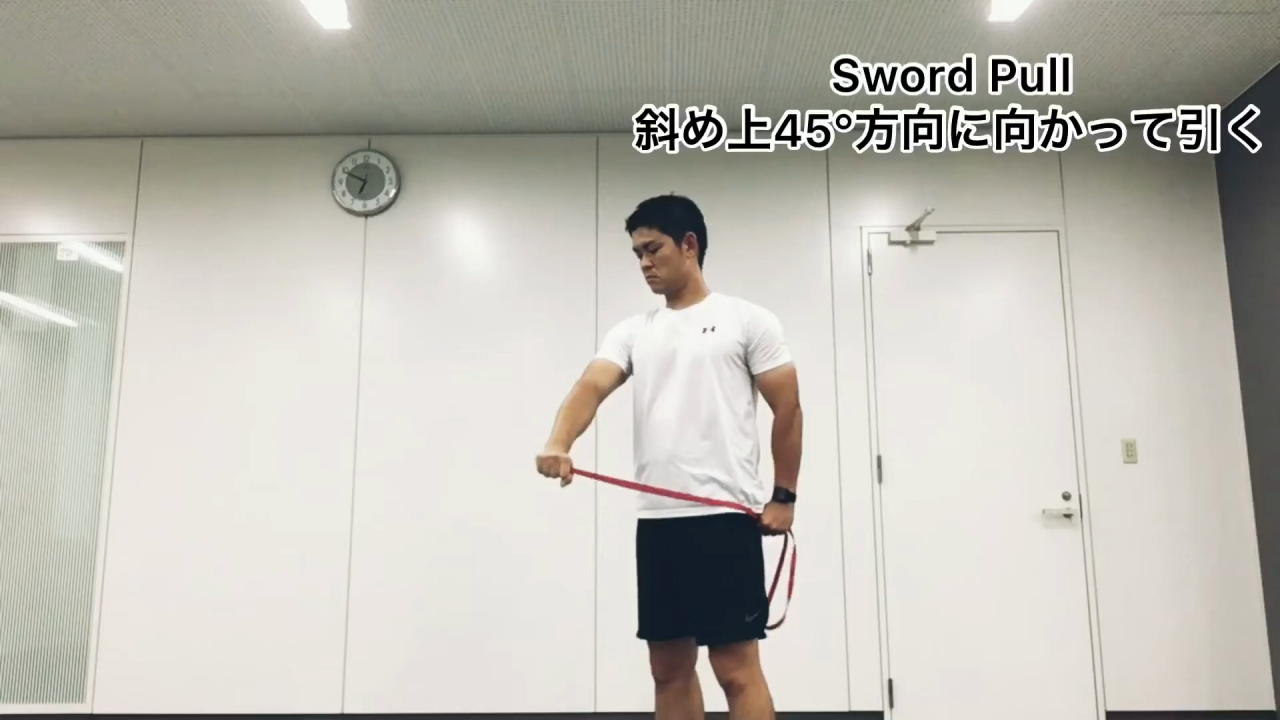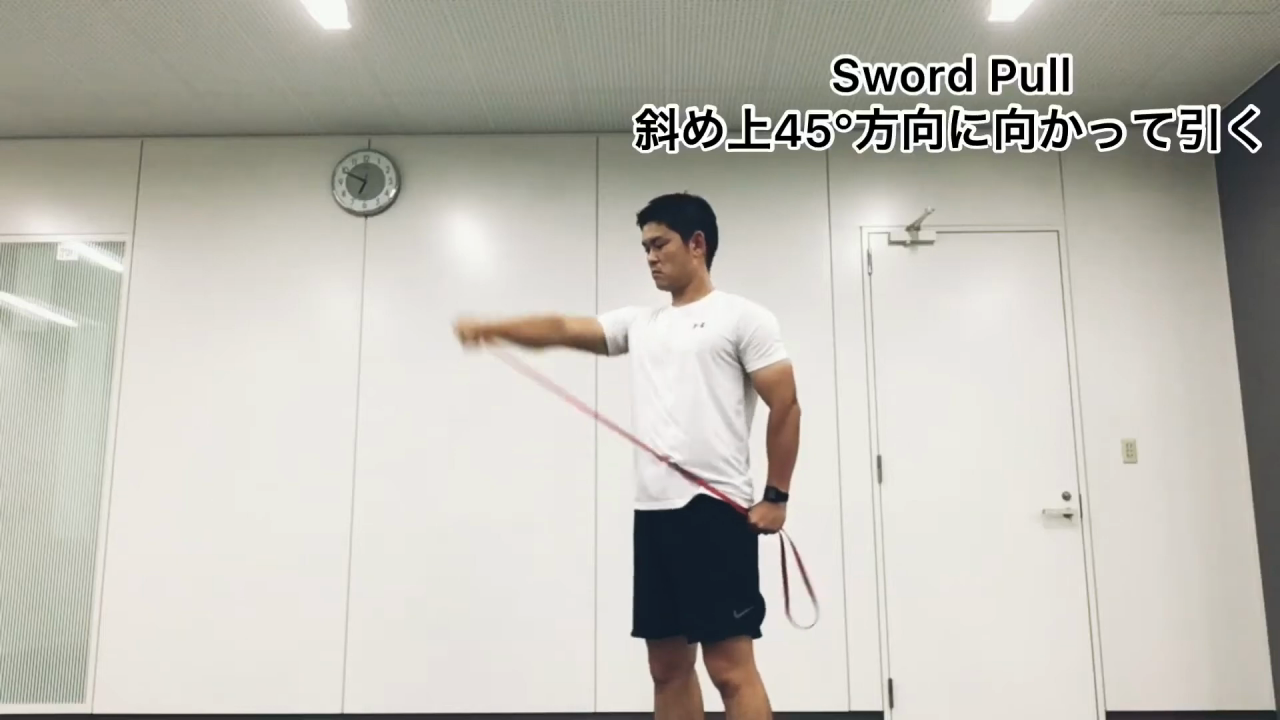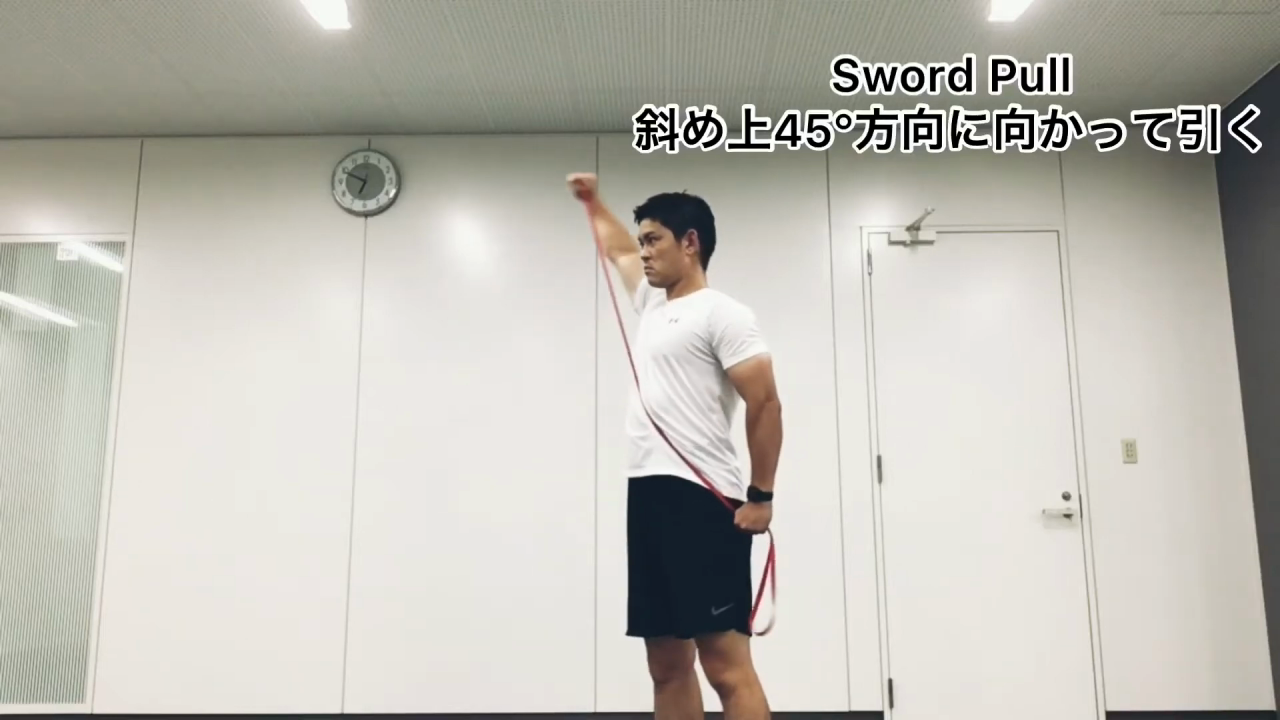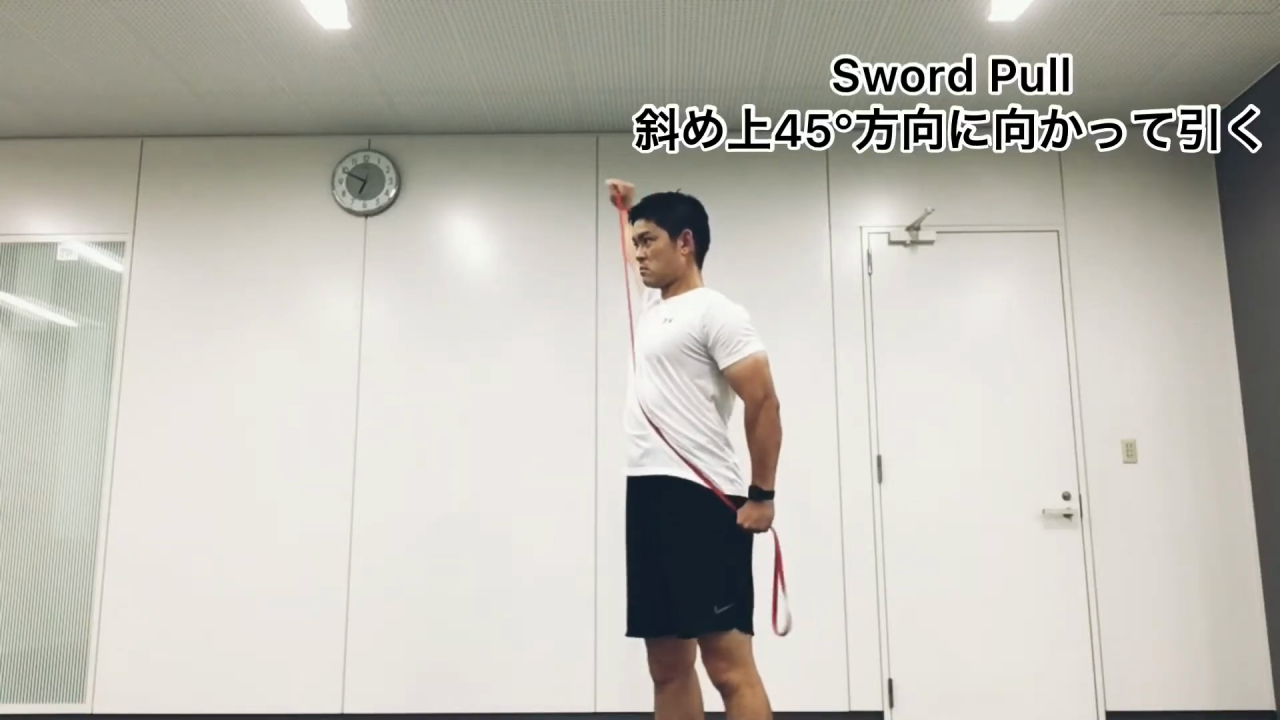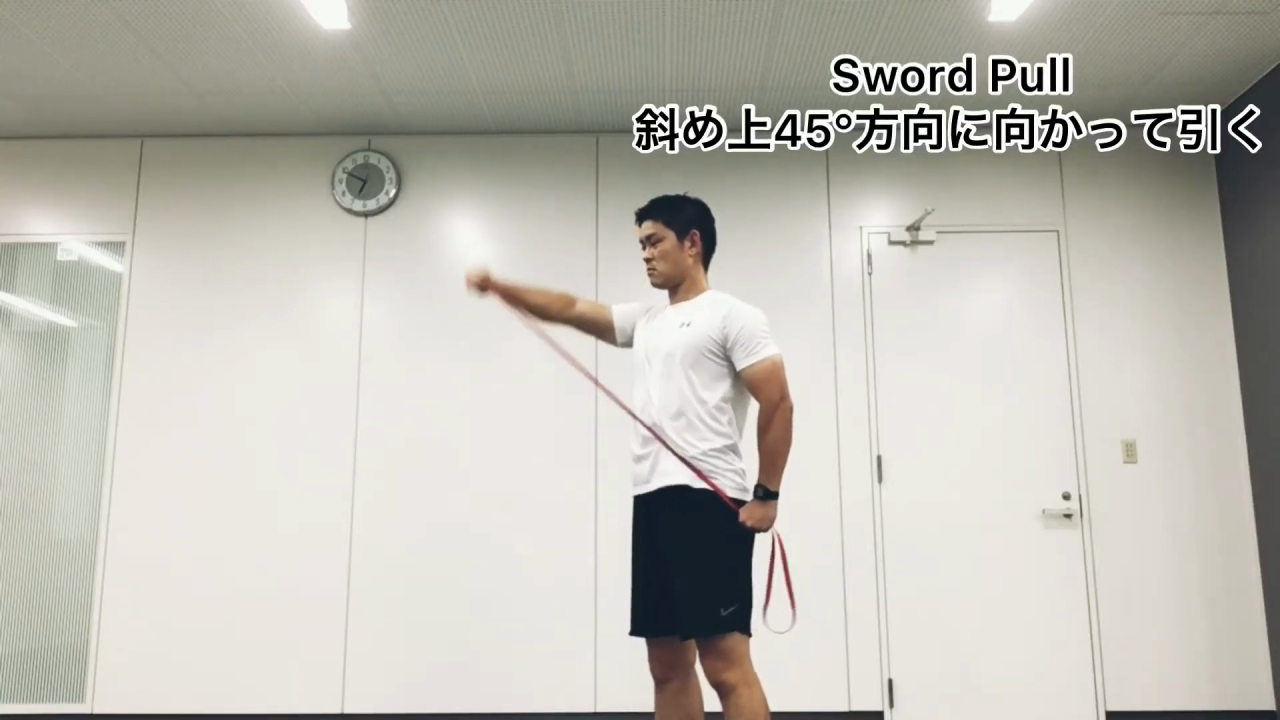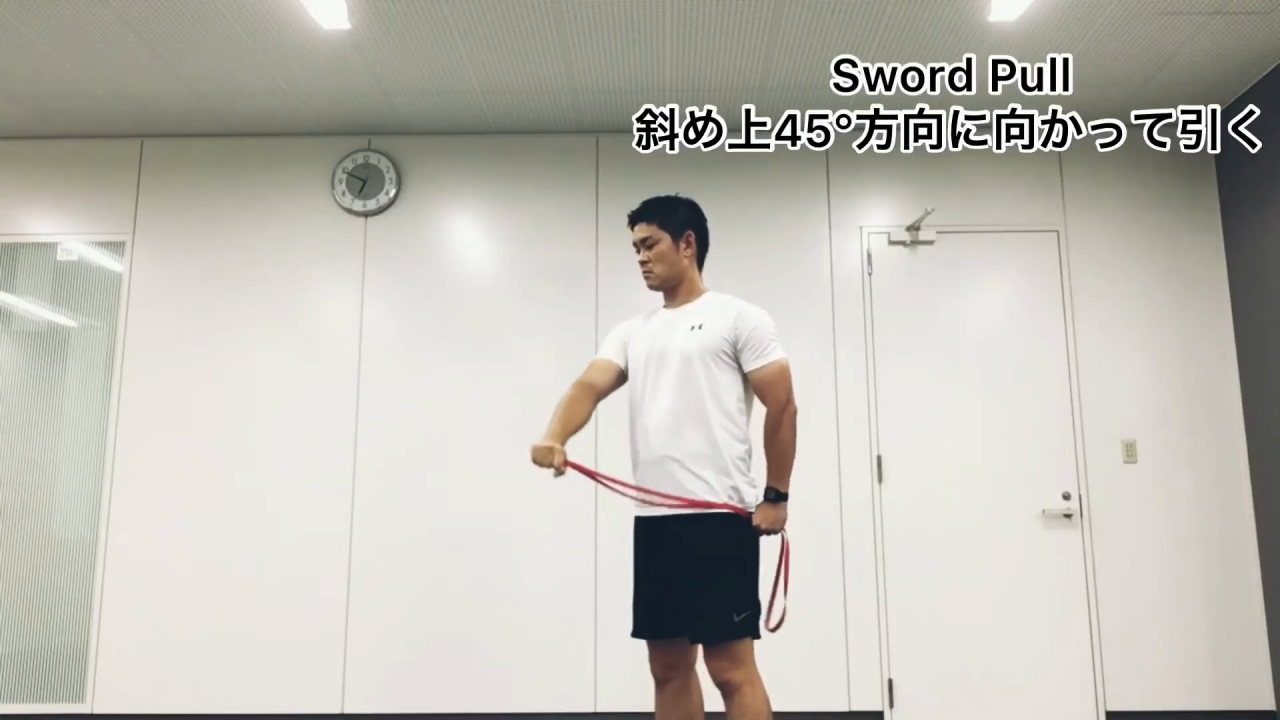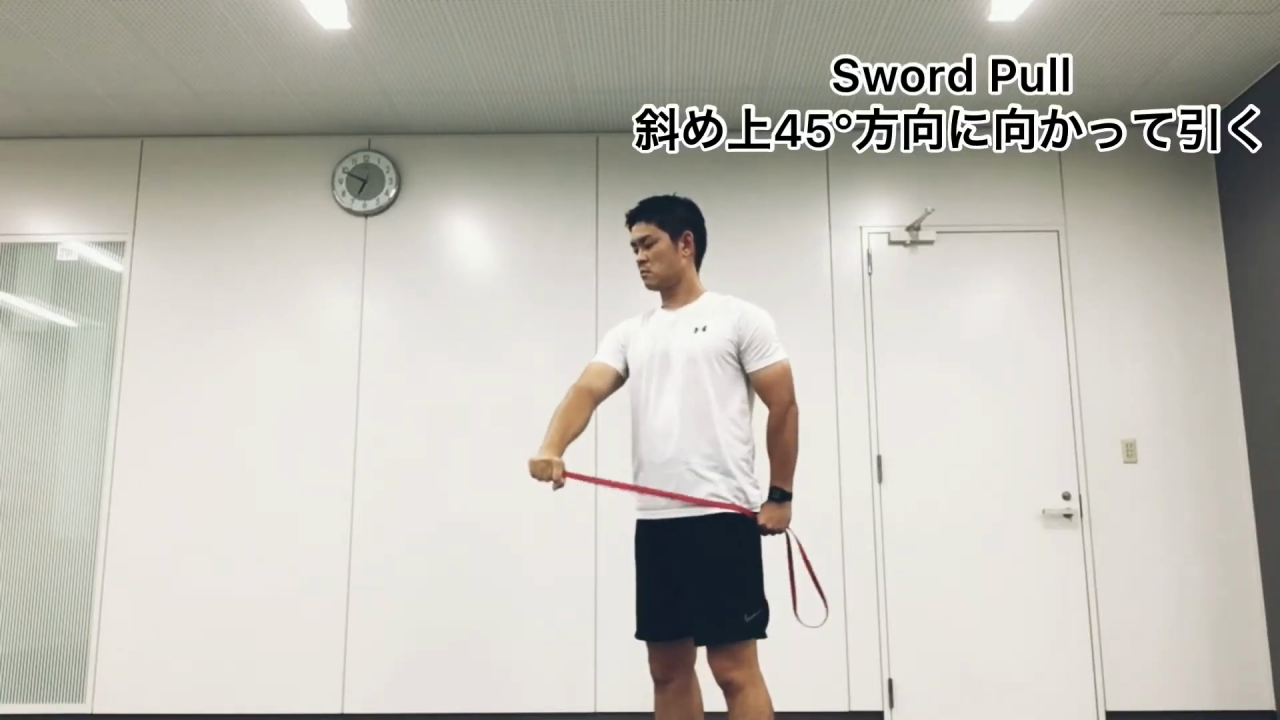
dt=0.5s
person 1, frame 1
left shoulder: (747, 320)
right shoulder: (633, 332)
left elbow: (788, 409)
right elbow: (590, 388)
left wrist: (784, 496)
right wrist: (559, 444)
left hip: (724, 517)
right hip: (656, 520)
left knee: (736, 667)
right knee: (669, 668)
person 1, frame 2
left shoulder: (743, 318)
right shoulder: (640, 324)
left elbow: (786, 406)
right elbow: (560, 329)
left wrist: (776, 496)
right wrist: (493, 326)
left hip: (715, 509)
right hip: (654, 509)
left knee: (731, 667)
right knee: (668, 665)
person 1, frame 3
left shoulder: (722, 314)
right shoulder: (653, 304)
left elbow: (765, 404)
right elbow: (617, 251)
left wrist: (760, 497)
right wrist: (592, 201)
left hip: (700, 501)
right hip: (647, 496)
left knee: (726, 664)
right knee: (668, 665)
person 1, frame 4
left shoulder: (714, 312)
right shoulder: (655, 304)
left elbow: (763, 403)
right elbow: (632, 257)
left wrist: (761, 495)
right wrist: (625, 207)
left hip: (700, 500)
right hip: (646, 496)
left knee: (728, 663)
right knee: (668, 664)
person 1, frame 5
left shoulder: (732, 316)
right shoulder: (646, 319)
left elbow: (778, 404)
right elbow: (572, 309)
left wrist: (766, 495)
right wrist: (500, 286)
left hip: (707, 504)
right hip: (653, 503)
left knee: (726, 664)
right knee: (668, 664)
person 1, frame 6
left shoulder: (738, 318)
right shoulder: (632, 332)
left elbow: (782, 407)
right elbow: (589, 386)
left wrist: (775, 497)
right wrist: (554, 439)
left hip: (718, 516)
right hip: (653, 518)
left knee: (730, 667)
right knee: (669, 666)
person 1, frame 7
left shoulder: (740, 319)
right shoulder: (629, 333)
left elbow: (784, 408)
right elbow: (586, 391)
left wrist: (780, 496)
right wrist: (551, 448)
left hip: (722, 517)
right hip: (655, 521)
left knee: (734, 669)
right knee: (669, 668)
